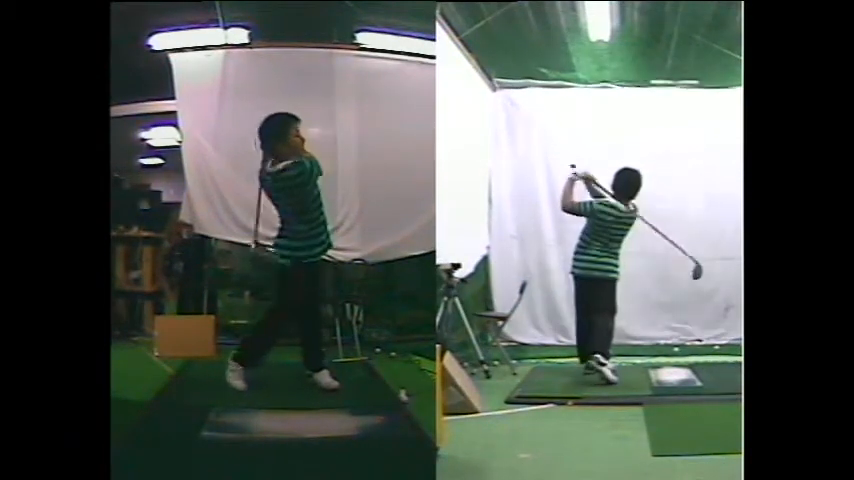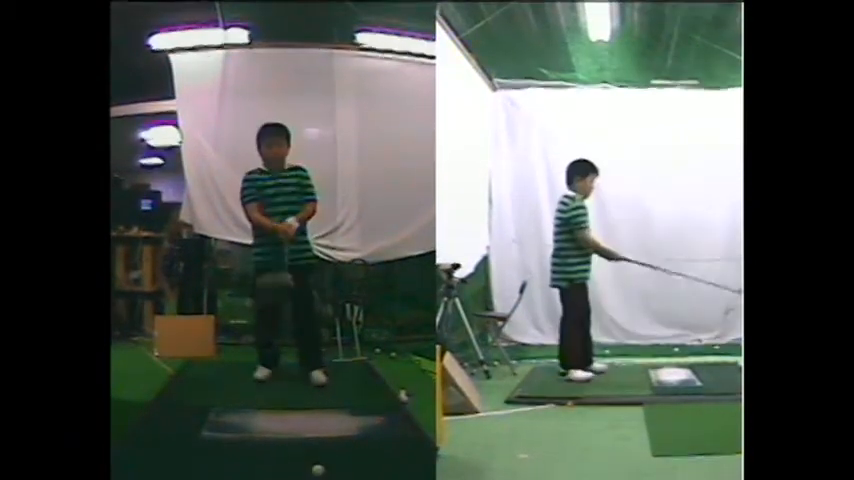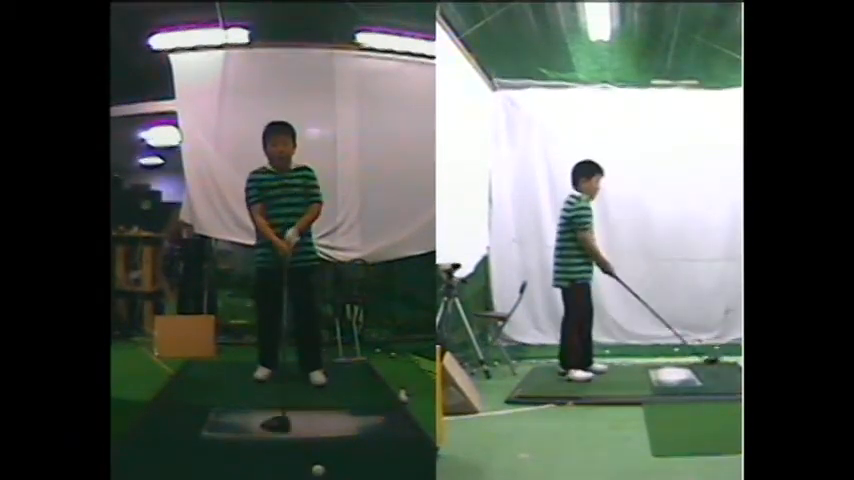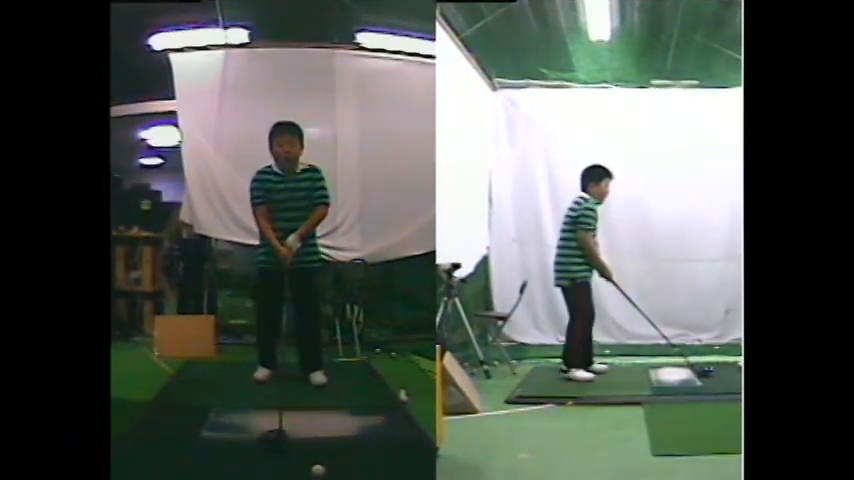
dt=0.4s
person 1, frame 1
left shoulder: (269, 173)
right shoulder: (300, 170)
right elbow: (311, 160)
left wrist: (269, 151)
left hip: (304, 254)
right hip: (295, 257)
left knee: (310, 313)
right knee: (282, 313)
left ankle: (316, 366)
right ankle: (239, 360)
person 1, frame 2
left shoulder: (300, 173)
right shoulder: (251, 178)
left elbow: (311, 206)
right elbow: (253, 214)
left wrist: (294, 222)
right wrist: (276, 227)
left hip: (299, 253)
right hip: (266, 255)
left knee: (304, 309)
right knee: (267, 310)
left ankle: (313, 364)
right ankle: (267, 361)
person 1, frame 3
left shoulder: (306, 174)
right shoulder: (256, 178)
left elbow: (315, 208)
right elbow: (257, 216)
left wrist: (294, 234)
right wrist: (277, 242)
left hip: (302, 254)
right hip: (267, 255)
left knee: (306, 310)
right knee: (268, 311)
left ankle: (312, 365)
right ankle: (267, 362)
person 1, frame 4
left shoulder: (313, 174)
right shoulder: (261, 177)
left elbow: (322, 209)
right elbow: (261, 217)
left wrist: (295, 239)
right wrist: (278, 247)
left hip: (305, 255)
right hip: (269, 255)
left knee: (308, 311)
right knee: (267, 311)
left ankle: (313, 365)
right ankle: (266, 362)
person 2, frame 1
left shoulder: (601, 208)
right shoulder: (631, 212)
left elbow: (566, 205)
left wrist: (572, 180)
right wrist: (589, 183)
left hip: (583, 269)
right hip: (607, 271)
left knee: (584, 316)
right knee: (604, 315)
left ankle: (588, 359)
right ankle: (600, 357)
person 2, frame 2
left shoulder: (568, 203)
right shoulder: (575, 205)
right elbow: (584, 239)
left wrist: (602, 251)
right wrist: (608, 253)
left hip: (573, 272)
right hip: (571, 273)
left knee: (582, 316)
right knee: (573, 318)
left ankle: (584, 361)
right ankle: (569, 366)
person 2, frame 3
left shoulder: (574, 203)
right shoulder: (580, 206)
right elbow: (585, 241)
left wrist: (599, 262)
right wrist: (604, 264)
left hip: (577, 273)
right hip: (574, 273)
left knee: (584, 316)
right knee: (574, 318)
left ankle: (584, 361)
right ankle: (568, 366)
person 2, frame 4
left shoulder: (581, 204)
right shoulder: (587, 207)
right elbow: (586, 243)
left wrist: (599, 267)
right wrist: (603, 268)
left hip: (576, 272)
right hip: (574, 273)
left knee: (585, 316)
right knee: (581, 317)
left ankle: (585, 361)
right ankle: (570, 365)
